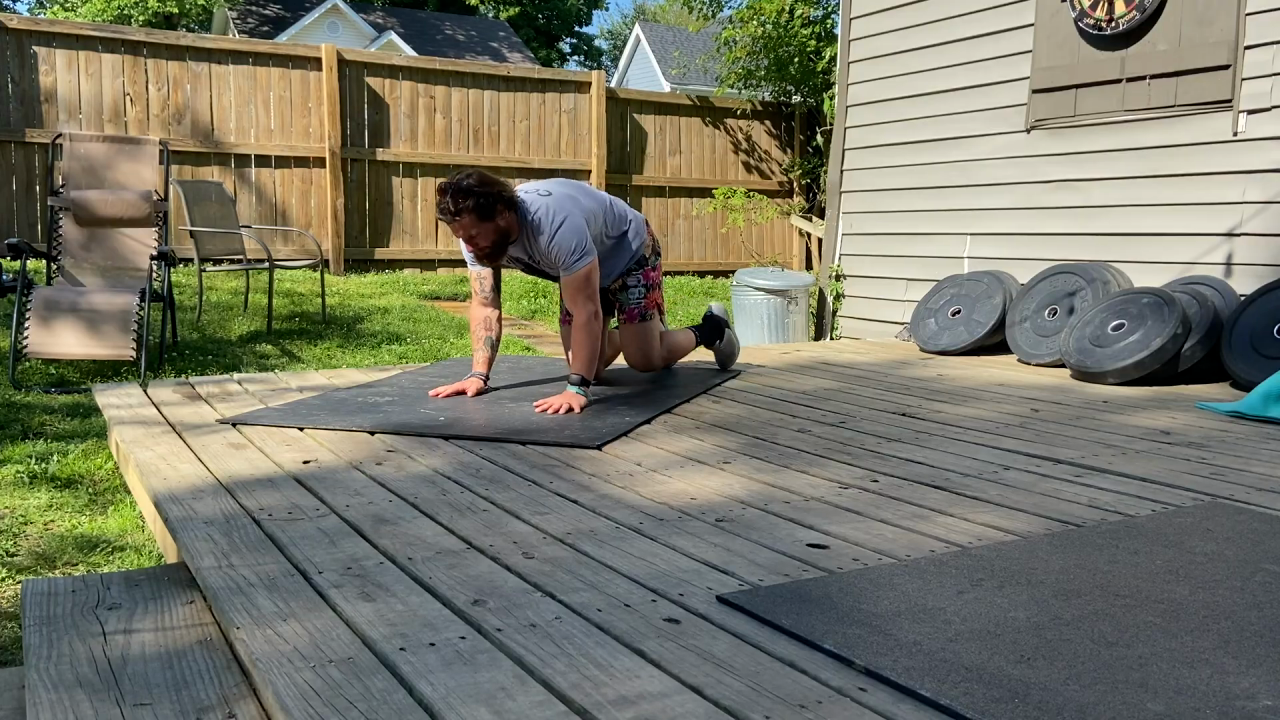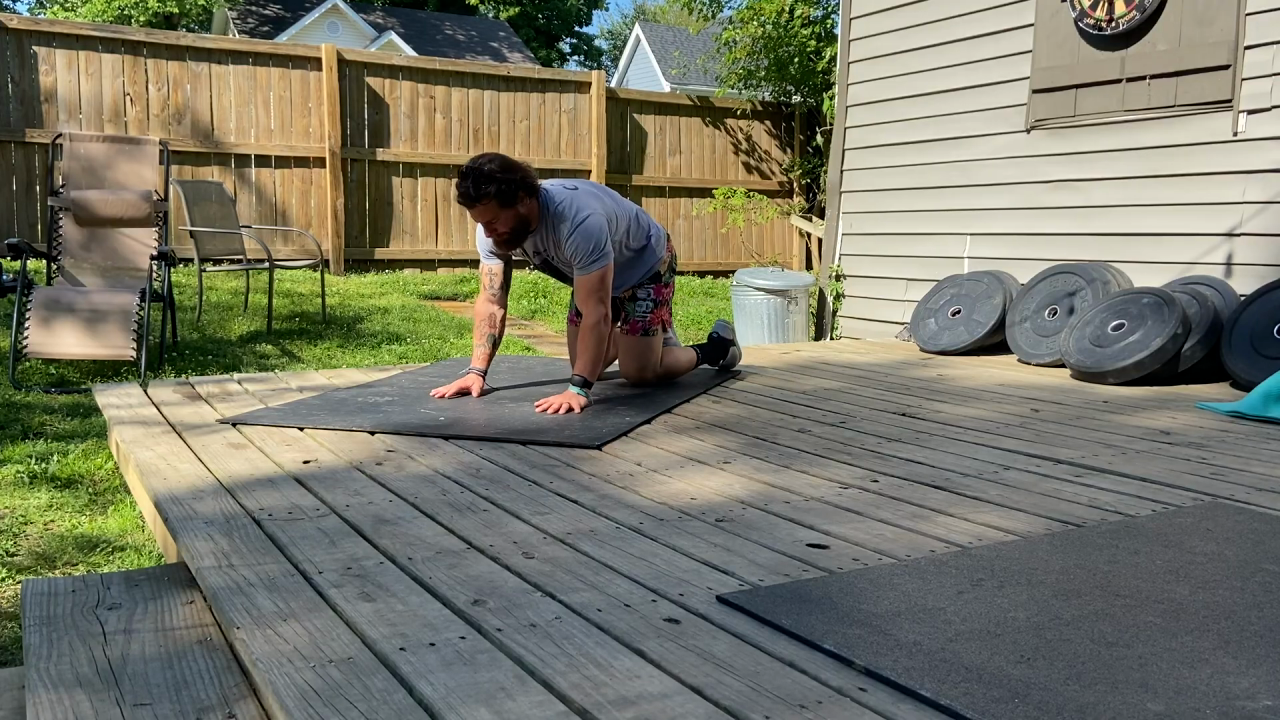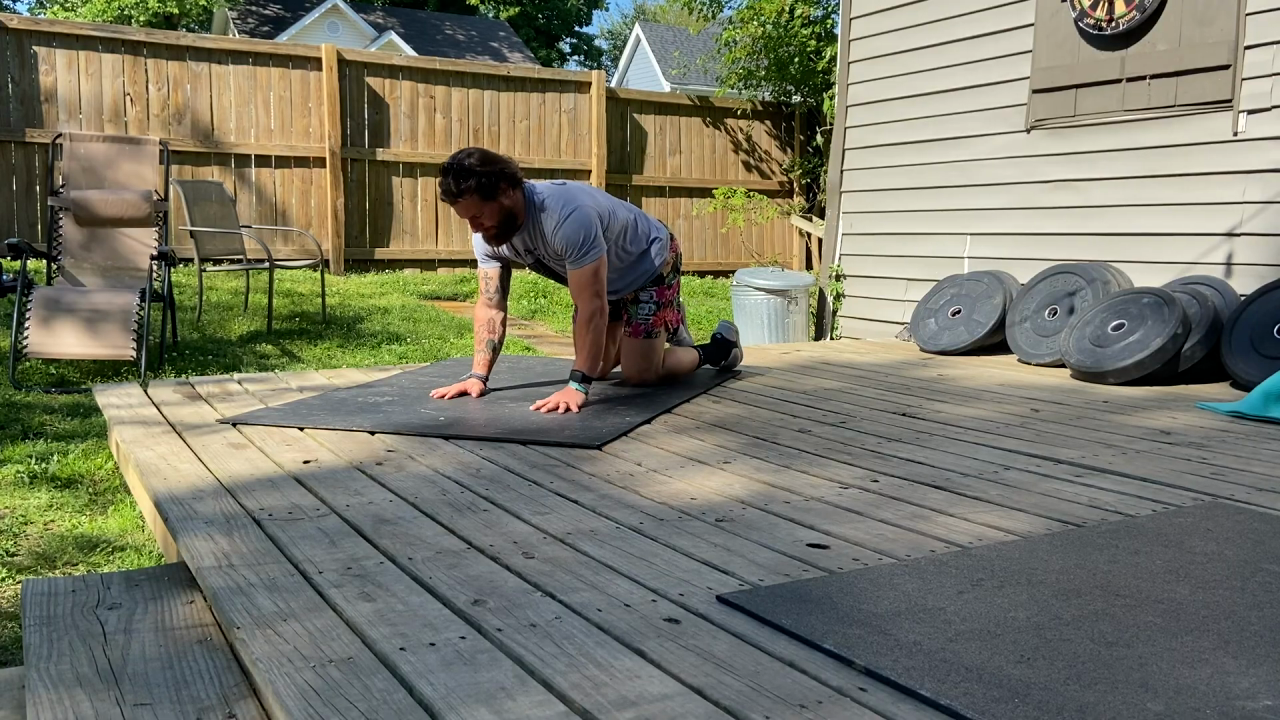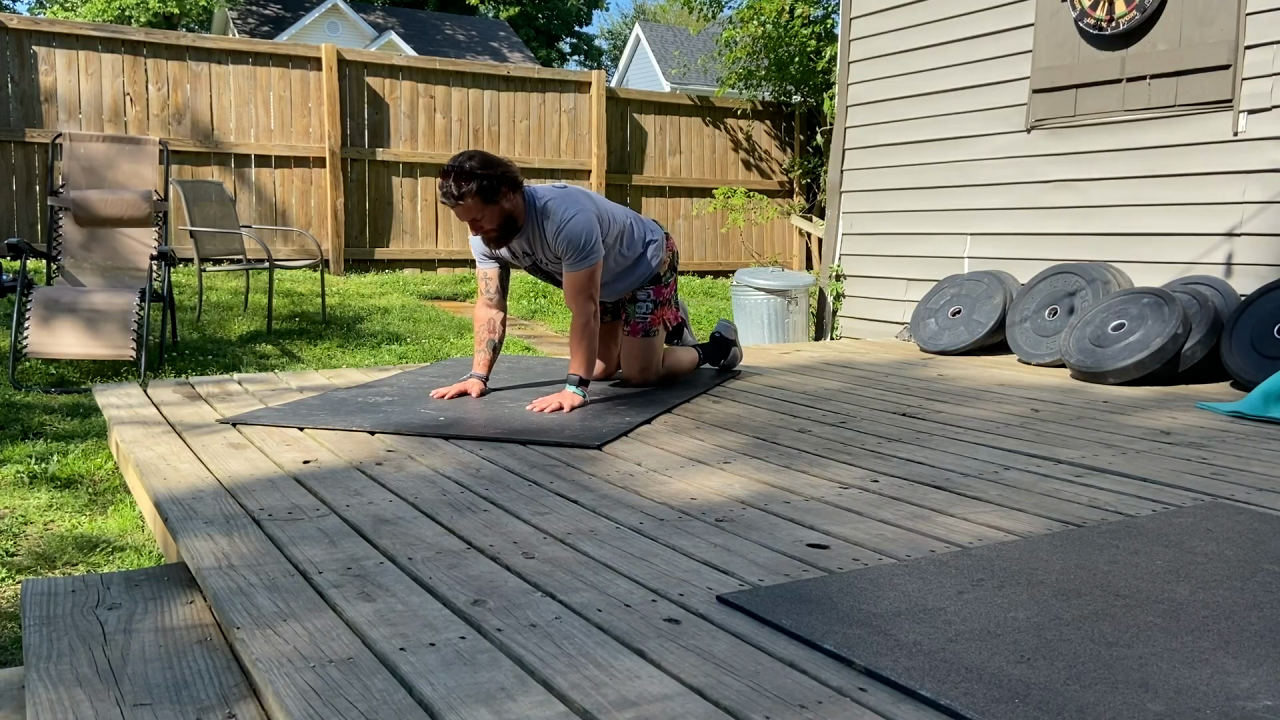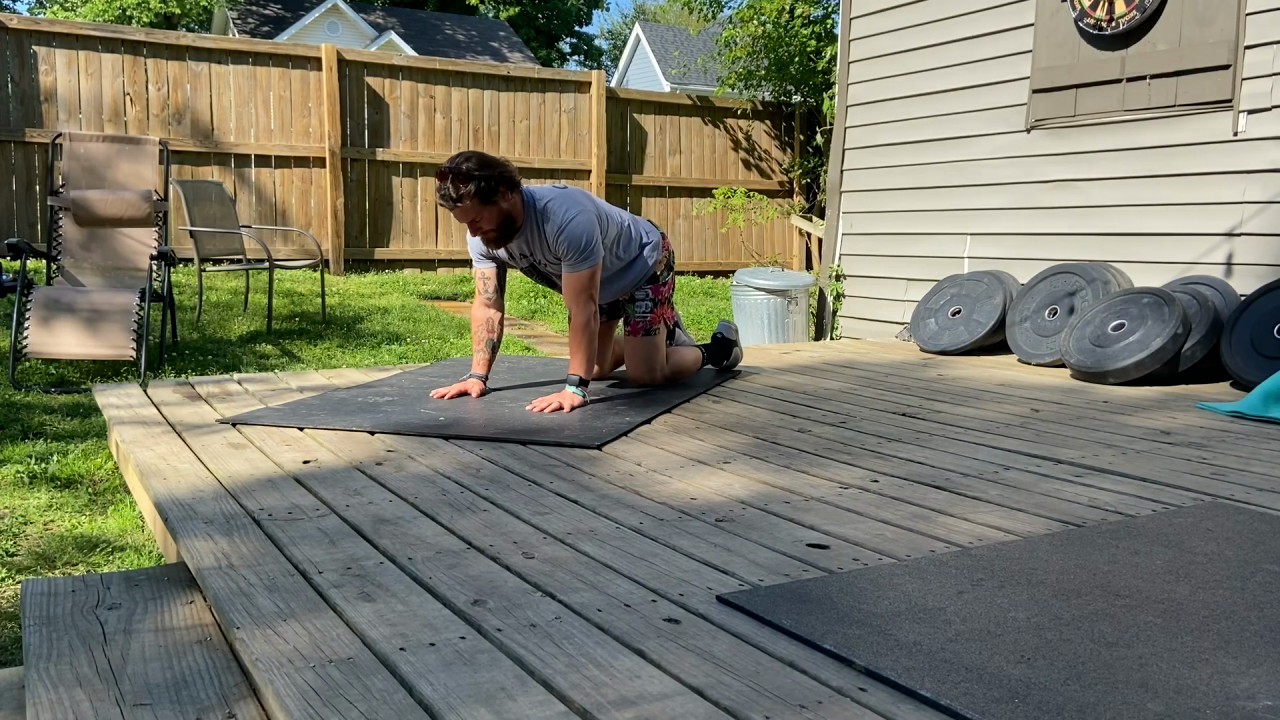
dt=0.4s
person 1, frame 1
left shoulder: (556, 222)
right shoulder: (476, 234)
left elbow: (586, 312)
right elbow: (485, 307)
left wrist: (577, 388)
right wrist: (478, 375)
left hip: (629, 251)
right hip: (580, 265)
left knee: (645, 360)
right knee: (590, 367)
left ankle: (711, 328)
right ankle: (630, 330)
person 1, frame 2
left shoulder: (578, 221)
right shoulder: (492, 229)
left elbow: (596, 312)
right elbow: (491, 302)
left wrist: (578, 389)
right wrist: (476, 371)
left hip: (645, 263)
right hip: (590, 270)
left knee: (638, 372)
right knee: (586, 363)
left ankle: (717, 346)
right ankle: (632, 334)
person 1, frame 3
left shoulder: (566, 214)
right shoulder: (487, 233)
left elbow: (592, 306)
right elbow: (490, 306)
left wrist: (578, 386)
right wrist: (477, 375)
left hip: (650, 263)
right hip: (604, 273)
left knee: (640, 375)
right knee: (595, 367)
left ankle: (719, 347)
right ankle: (661, 327)
person 1, frame 4
left shoulder: (567, 218)
right shoulder: (486, 236)
left elbow: (584, 310)
right elbow: (490, 307)
left wrist: (575, 388)
right wrist: (478, 376)
left hip: (647, 263)
right hip: (603, 280)
left knee: (640, 375)
right knee: (599, 370)
left ankle: (717, 346)
right ankle: (669, 325)
person 1, frame 5
left shoulder: (566, 217)
right shoulder: (481, 236)
left elbow: (583, 310)
right elbow: (487, 306)
left wrist: (575, 388)
right wrist: (477, 376)
left hip: (644, 263)
right hip: (598, 278)
left knee: (646, 375)
right knee: (595, 367)
left ankle: (719, 347)
right ankle: (664, 332)
